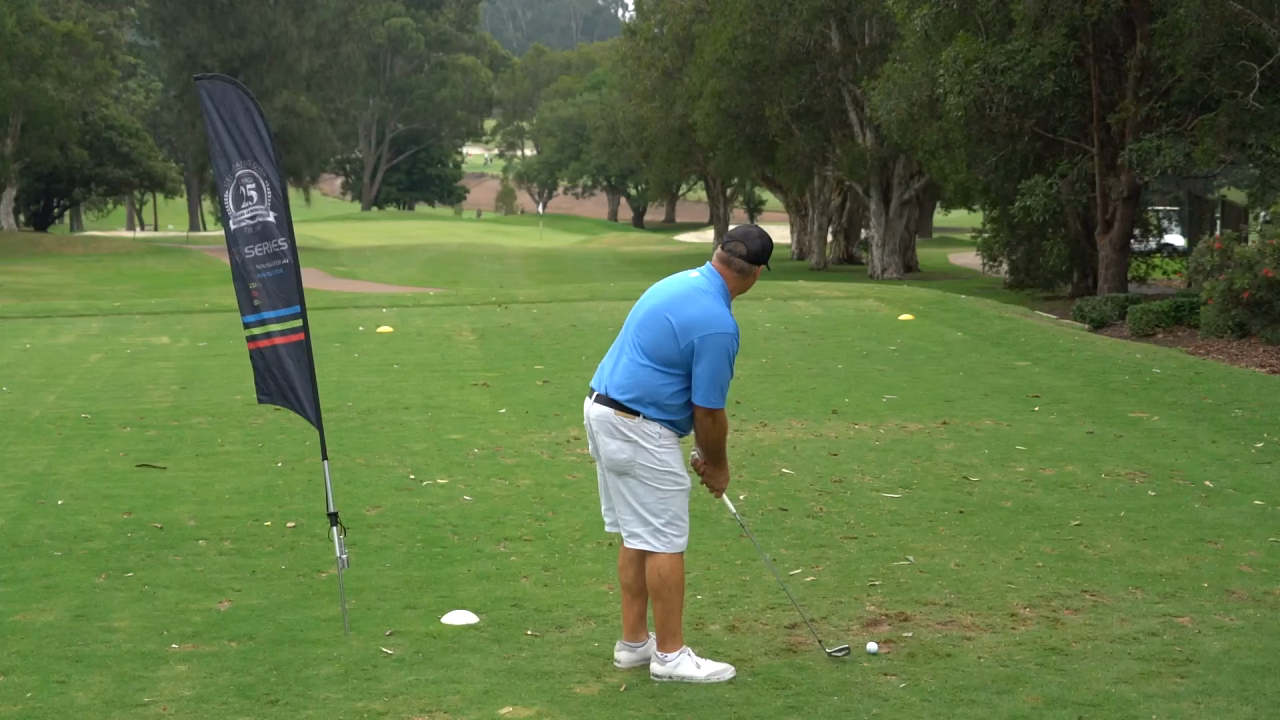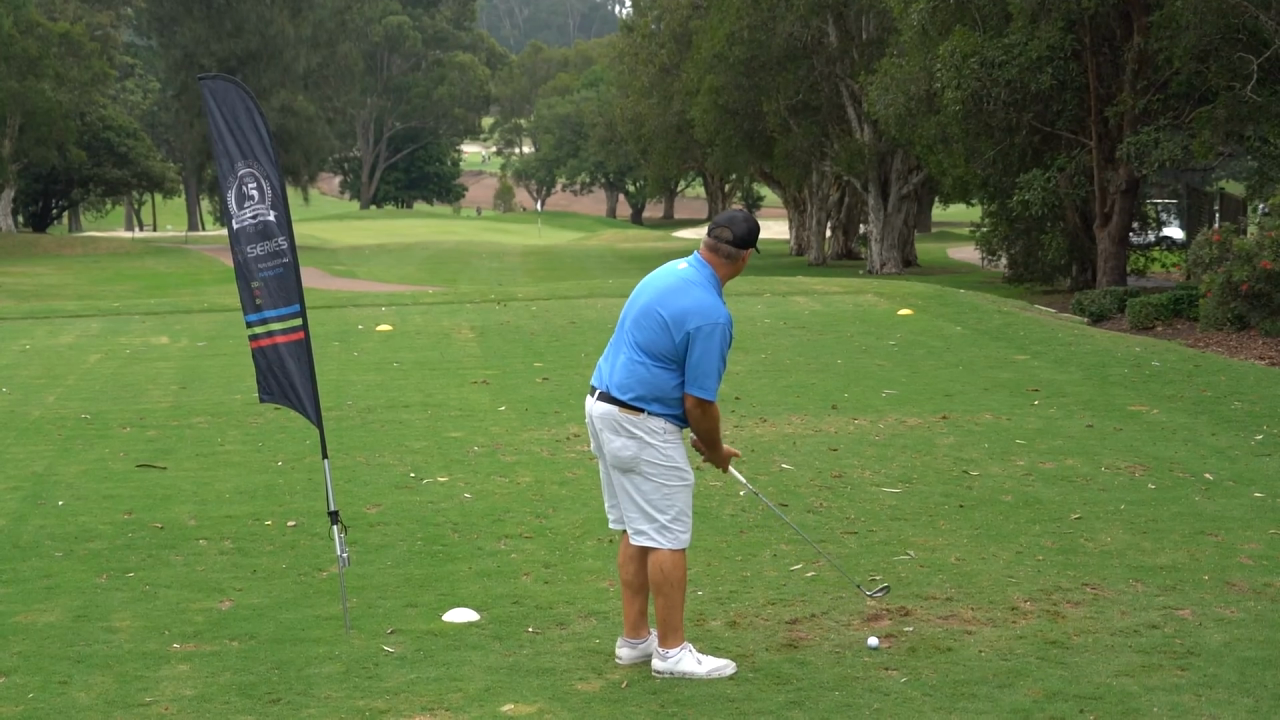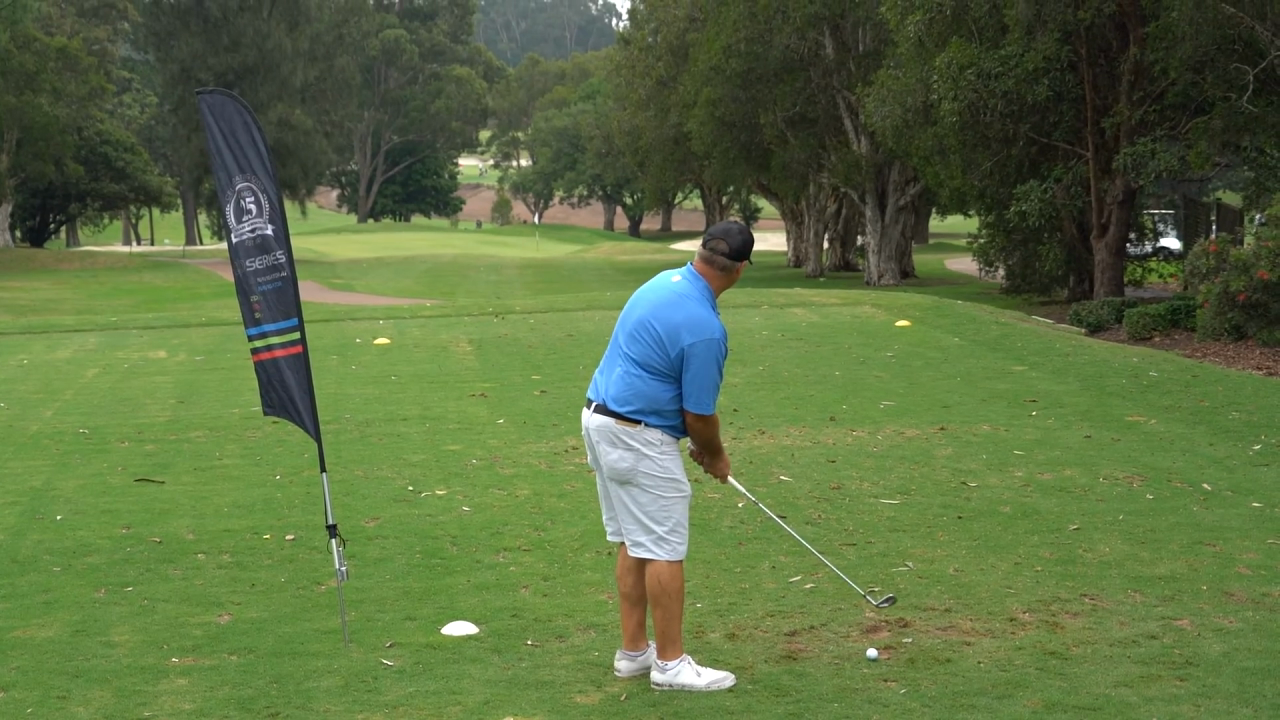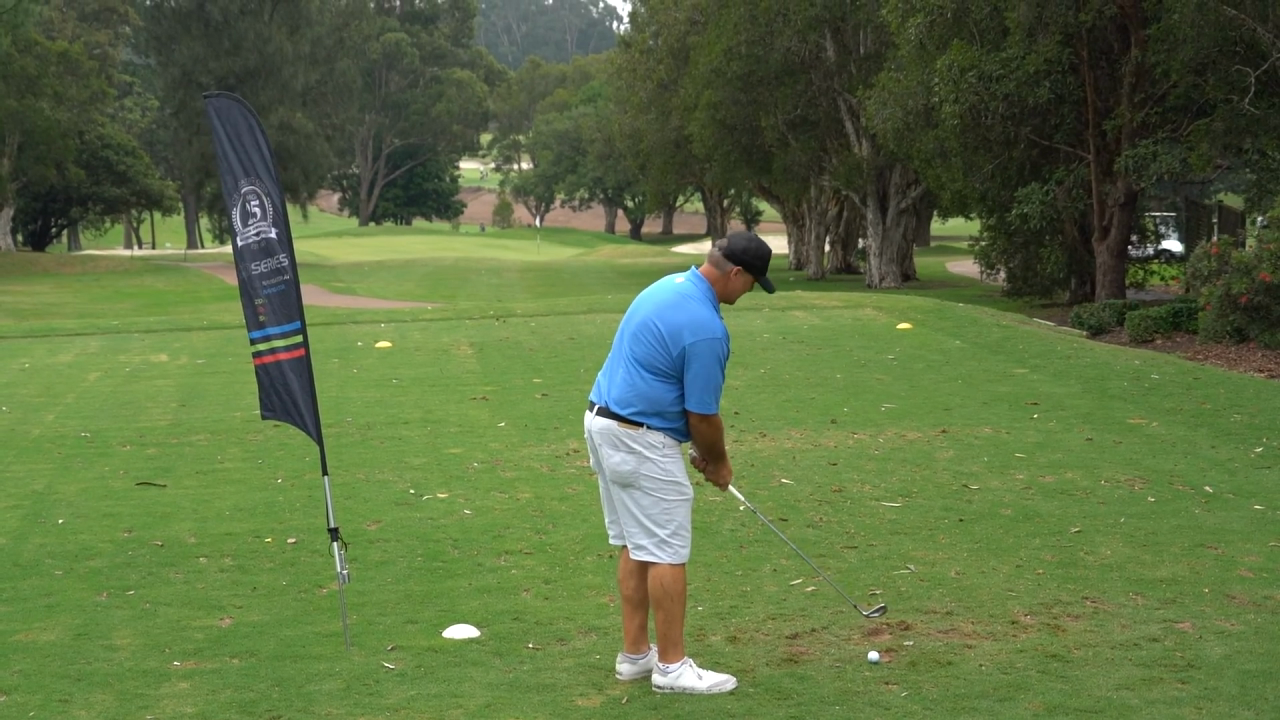
dt=0.4s
person 1, frame 1
left shoulder: (683, 282)
right shoulder: (717, 322)
right elbow: (708, 412)
left wrist: (701, 454)
right wrist: (718, 467)
left hip: (605, 410)
right hip: (638, 426)
left knee: (637, 536)
right knee: (664, 541)
left ankle: (634, 641)
right ankle: (670, 654)
person 1, frame 2
left shoulder: (671, 272)
right shoulder: (709, 313)
right elbow: (699, 403)
left wrist: (704, 438)
right wrist: (716, 450)
left hip: (606, 407)
right hip: (641, 423)
left knee: (635, 531)
right knee: (666, 537)
left ankle: (635, 638)
right ankle: (671, 651)
person 1, frame 3
left shoulder: (666, 282)
right shoulder: (704, 328)
right elbow: (699, 415)
left wrist: (702, 445)
right wrist: (716, 456)
left hip: (603, 420)
right hip: (638, 436)
left knee: (633, 543)
right knee: (663, 549)
left ankle: (634, 649)
right ankle: (671, 662)
person 1, frame 4
left shoulder: (672, 286)
right shoulder: (705, 327)
right elbow: (702, 416)
left wrist: (702, 451)
right wrist: (718, 462)
left hip: (606, 423)
right hip: (640, 438)
left knee: (636, 546)
right knee: (666, 552)
left ankle: (636, 652)
right ankle: (672, 666)
